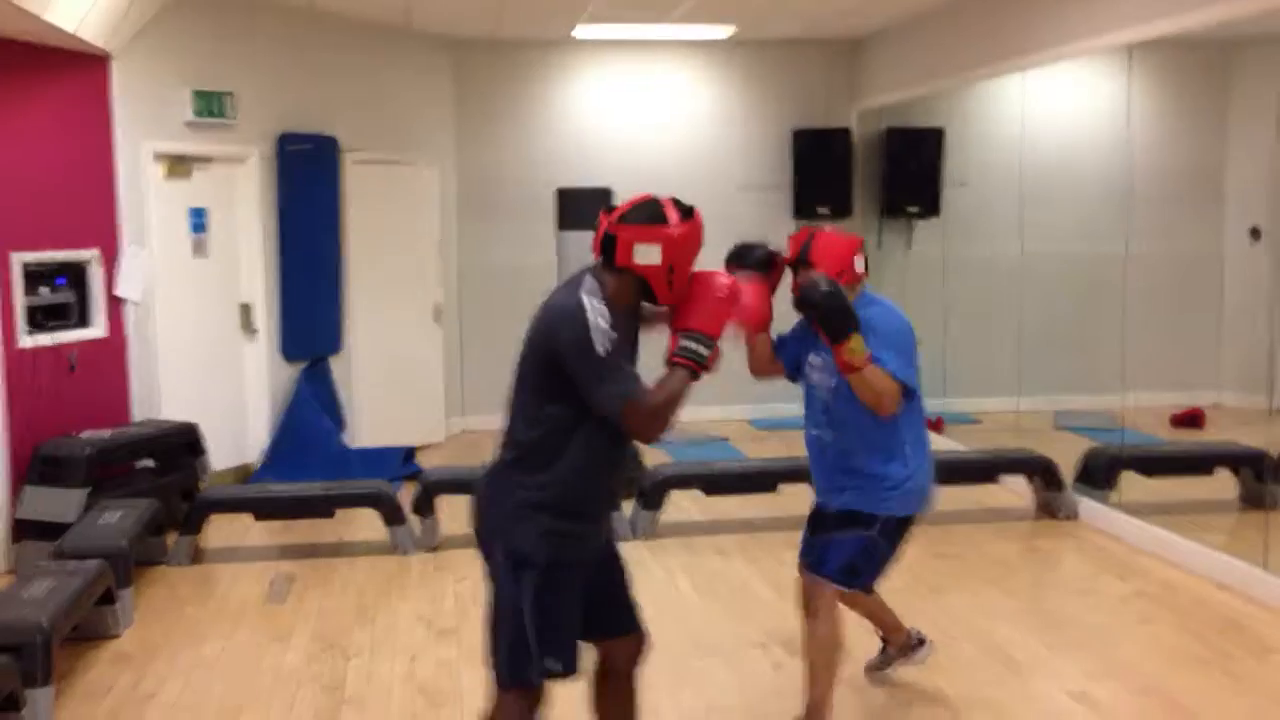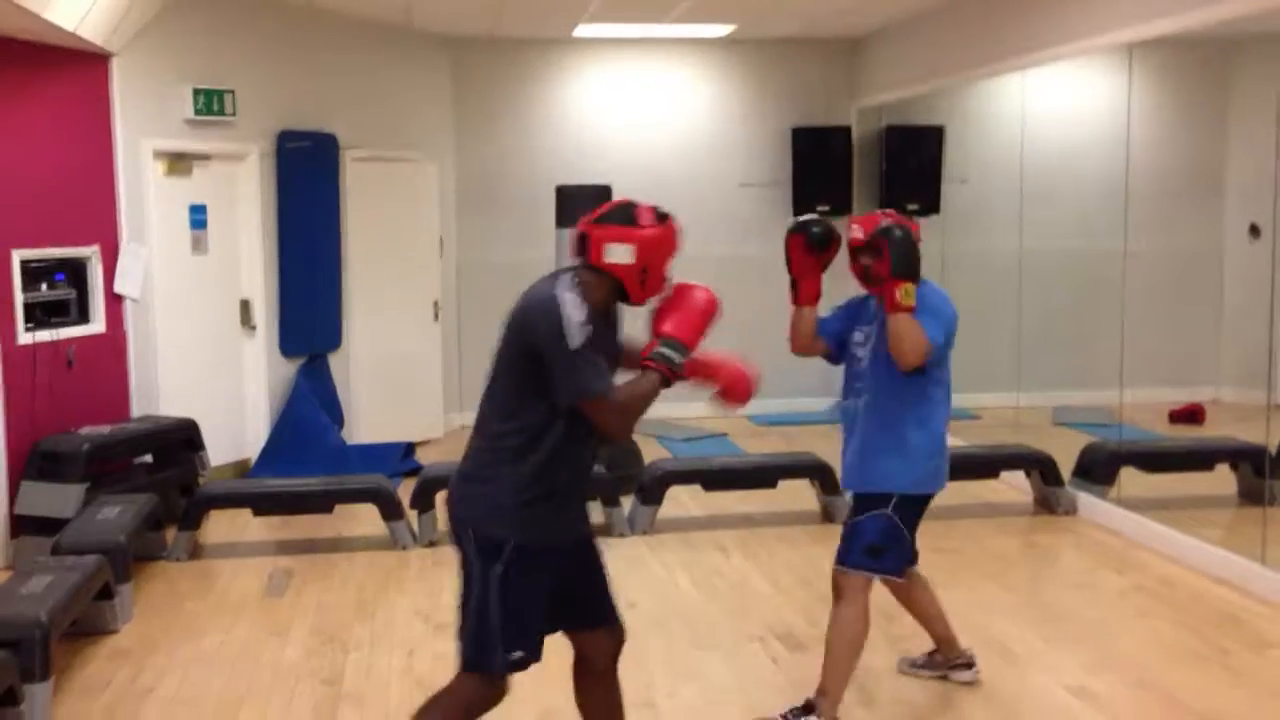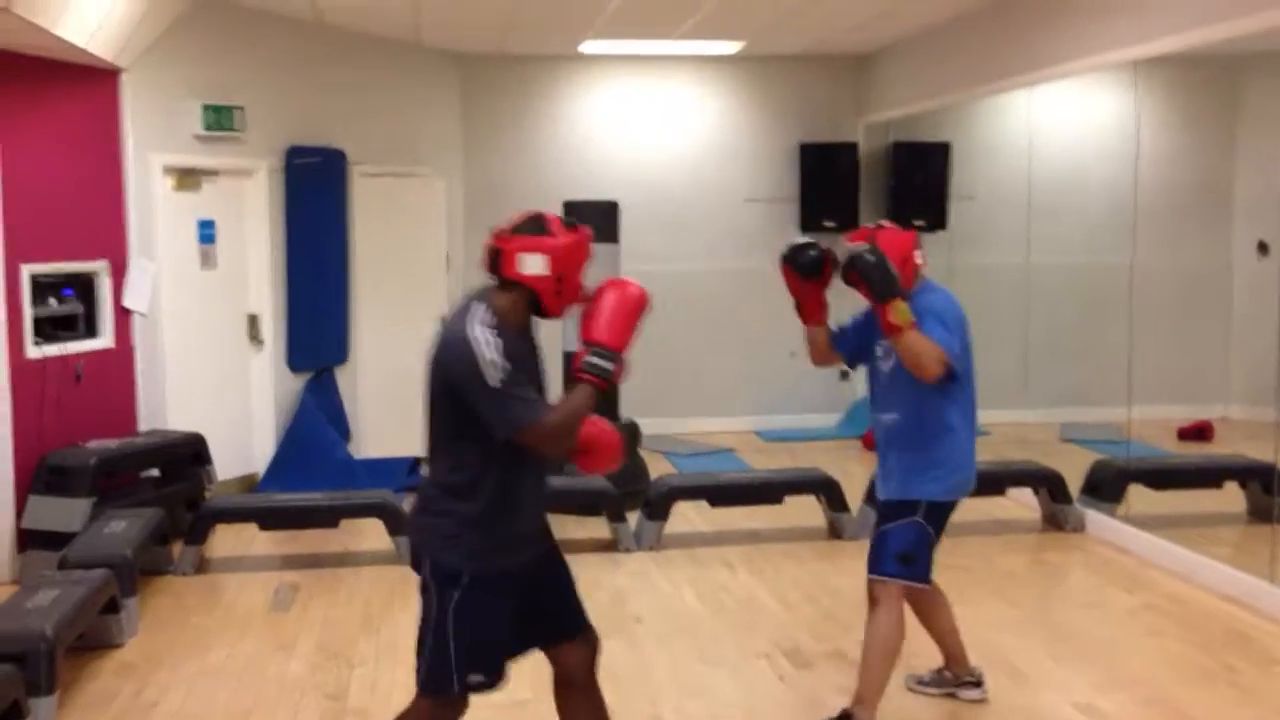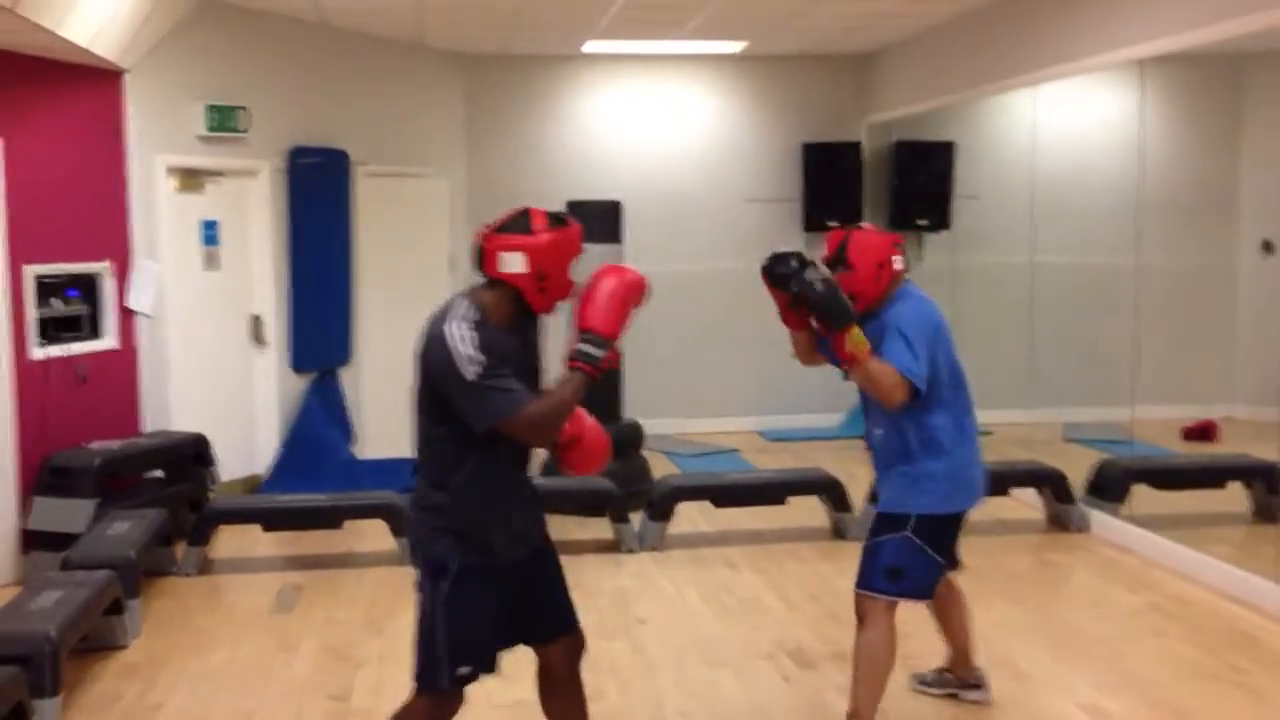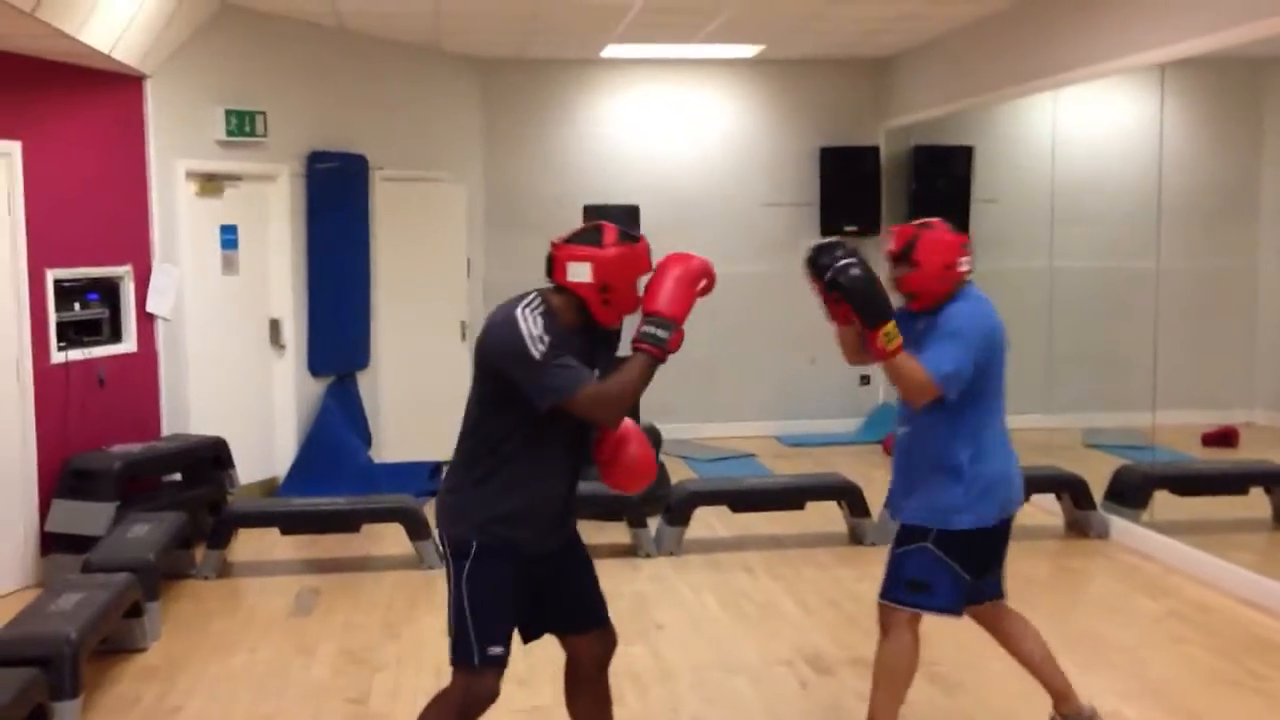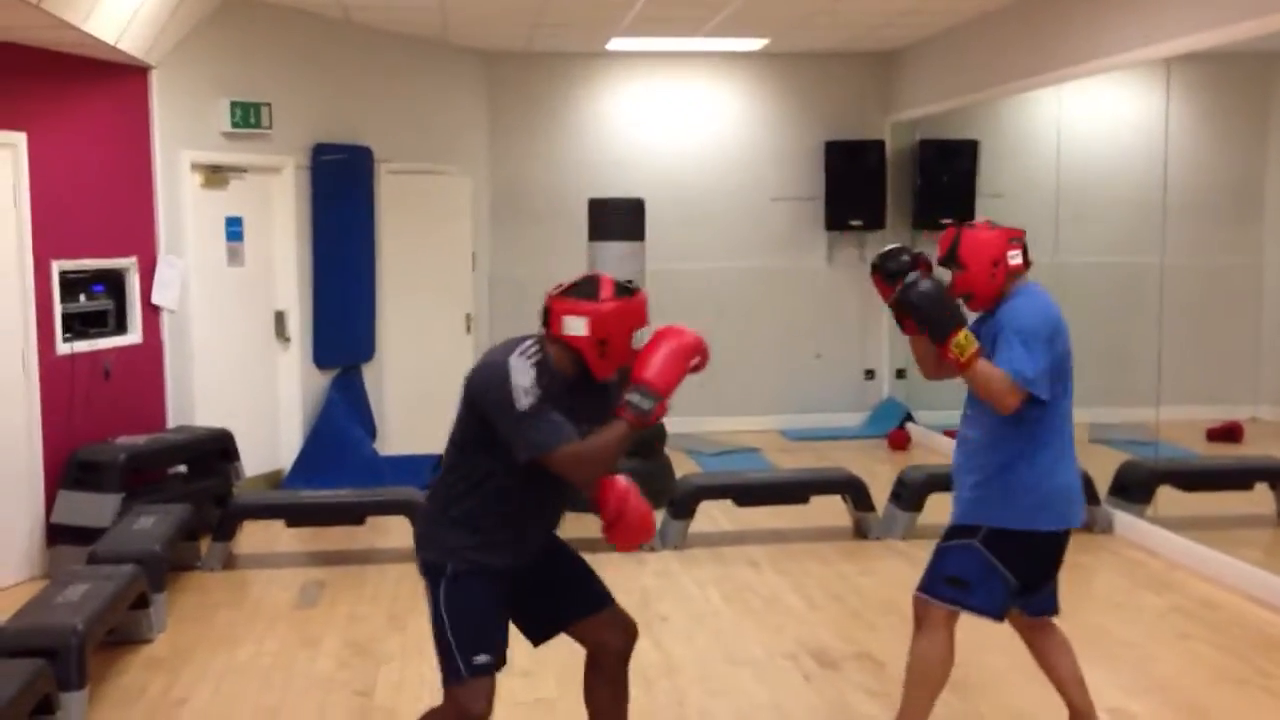
dt=0.3s
person 1, frame 1
left shoulder: (604, 294)
right shoulder: (581, 316)
right elbow: (646, 422)
right wrist: (695, 345)
left hip: (575, 523)
right hip: (533, 528)
left knee: (622, 648)
person 1, frame 2
left shoulder: (592, 304)
right shoulder: (555, 309)
left elbow: (612, 358)
right elbow: (613, 419)
left wrist: (700, 365)
right wrist: (670, 353)
left hip: (554, 514)
right hip: (505, 520)
left knee: (601, 644)
person 1, frame 3
left shoulder: (511, 320)
right shoulder: (473, 341)
right elbow: (549, 438)
left wrist: (578, 420)
right wrist: (600, 359)
left hip: (521, 535)
right hip: (465, 549)
left knee: (578, 656)
person 1, frame 4
left shoulder: (517, 316)
right shoulder: (456, 336)
right elbow: (534, 426)
left wrist: (563, 418)
right wrist: (594, 346)
left hip: (517, 529)
right hip: (457, 543)
left knee: (563, 652)
person 1, frame 5
left shoulder: (593, 325)
right shoulder: (519, 328)
right elbow: (600, 406)
left wrist: (616, 430)
right wrist: (660, 328)
left hip: (548, 523)
right hip: (487, 528)
left knee: (593, 648)
person 1, frame 6
left shoulder: (585, 373)
right shoulder: (510, 374)
right elbow: (576, 466)
left wrist: (608, 484)
right wrist: (647, 395)
left hip: (529, 544)
right hip: (465, 553)
left knee: (615, 637)
person 2, frame 1
left shoulder: (882, 322)
right shoulder: (815, 322)
left elbow: (886, 402)
right elbow: (764, 366)
left wrist: (845, 336)
right wrist: (755, 306)
left hip: (884, 489)
right hip: (841, 483)
left knee: (820, 593)
right knee: (819, 576)
right ankle: (902, 639)
person 2, frame 2
left shoulder: (928, 302)
right shoulder: (862, 307)
left elbow: (909, 355)
right elbow: (804, 345)
left wrist: (900, 283)
right wrist: (806, 280)
left hip: (899, 468)
right hip: (873, 463)
left knee: (851, 579)
right knee: (892, 568)
right ankle: (953, 655)
person 2, frame 3
left shoulder: (935, 306)
right shoulder: (880, 315)
left elbow: (929, 367)
right elbow: (824, 354)
left wrist: (890, 302)
right wrist: (809, 298)
left hip: (929, 473)
right hip: (903, 470)
left knee: (884, 590)
right knee: (912, 578)
right ankle: (961, 672)
person 2, frame 4
left shoulder: (908, 315)
right shoulder: (877, 310)
left elbow: (892, 394)
right elbow: (810, 354)
left wrist: (843, 327)
right wrist: (793, 308)
left hip: (929, 478)
right hip: (933, 473)
left knee: (874, 603)
right knee: (933, 577)
right ankle: (964, 672)
person 2, frame 5
left shoulder: (966, 318)
right shoulder: (928, 312)
left elbow: (918, 391)
right elbow: (857, 353)
left wrist: (880, 323)
right wrist: (840, 301)
left hip: (952, 498)
right hip: (979, 490)
left knee: (897, 612)
right knee: (987, 607)
person 2, frame 6
left shoulder: (1027, 313)
right shoulder: (1006, 312)
left elbow: (1007, 396)
right elbow: (935, 369)
left wrist: (955, 334)
right wrist: (910, 313)
left hip: (1011, 500)
right hip: (1040, 498)
left knee: (933, 611)
right knee: (1031, 619)
